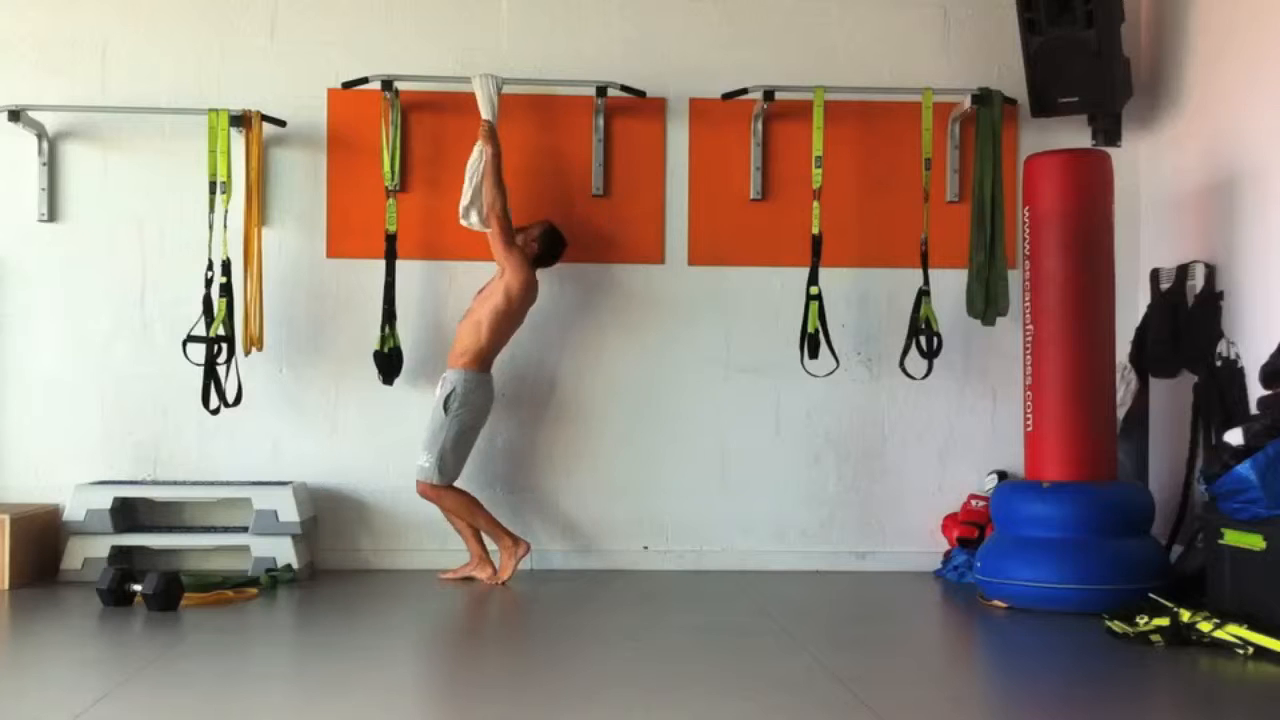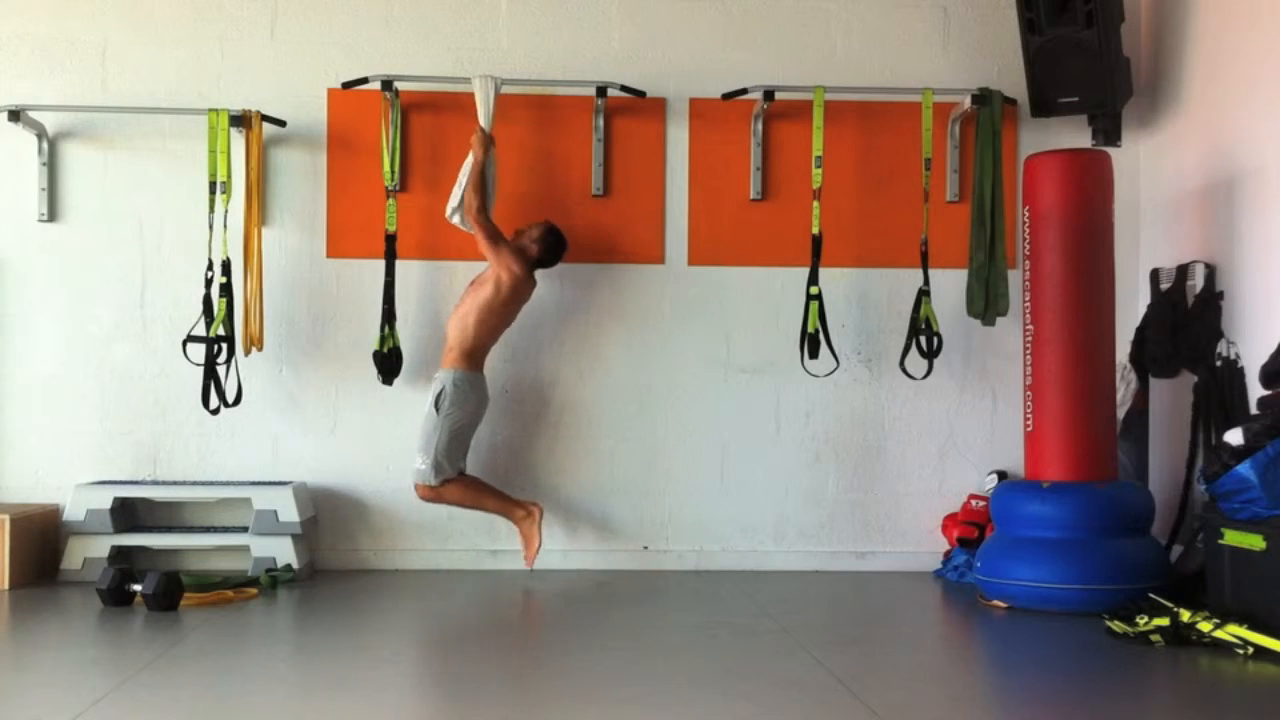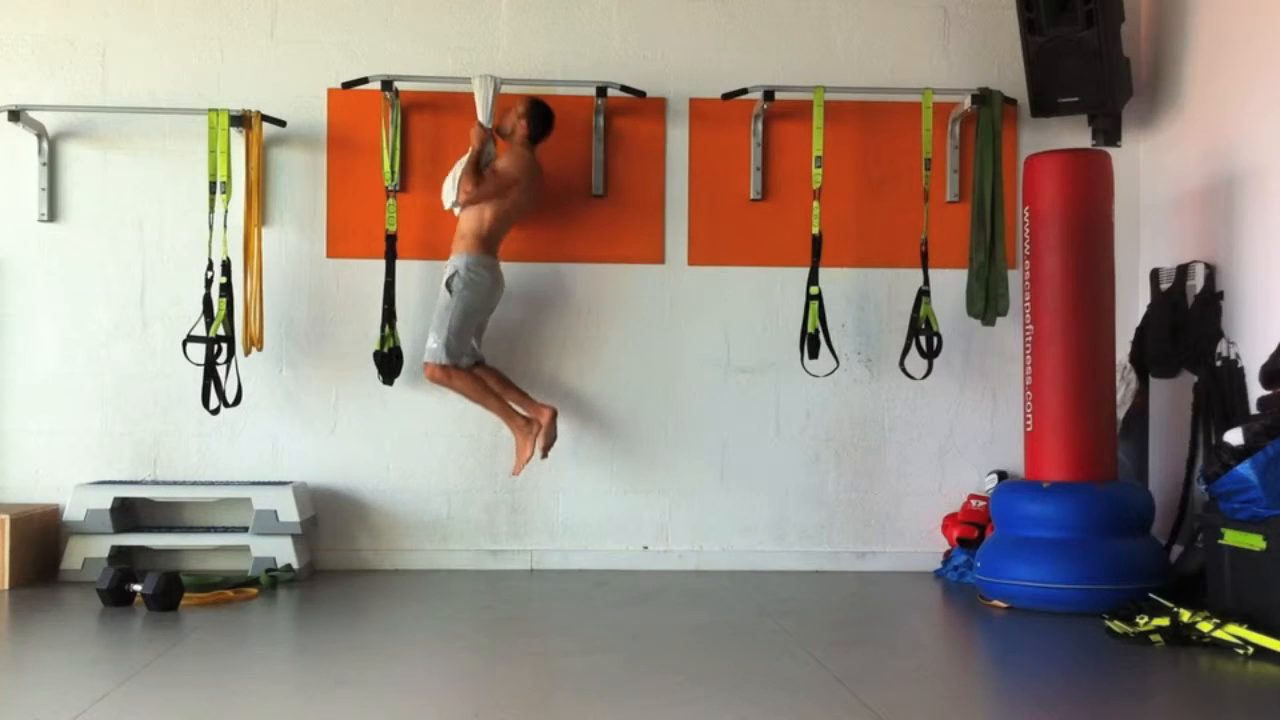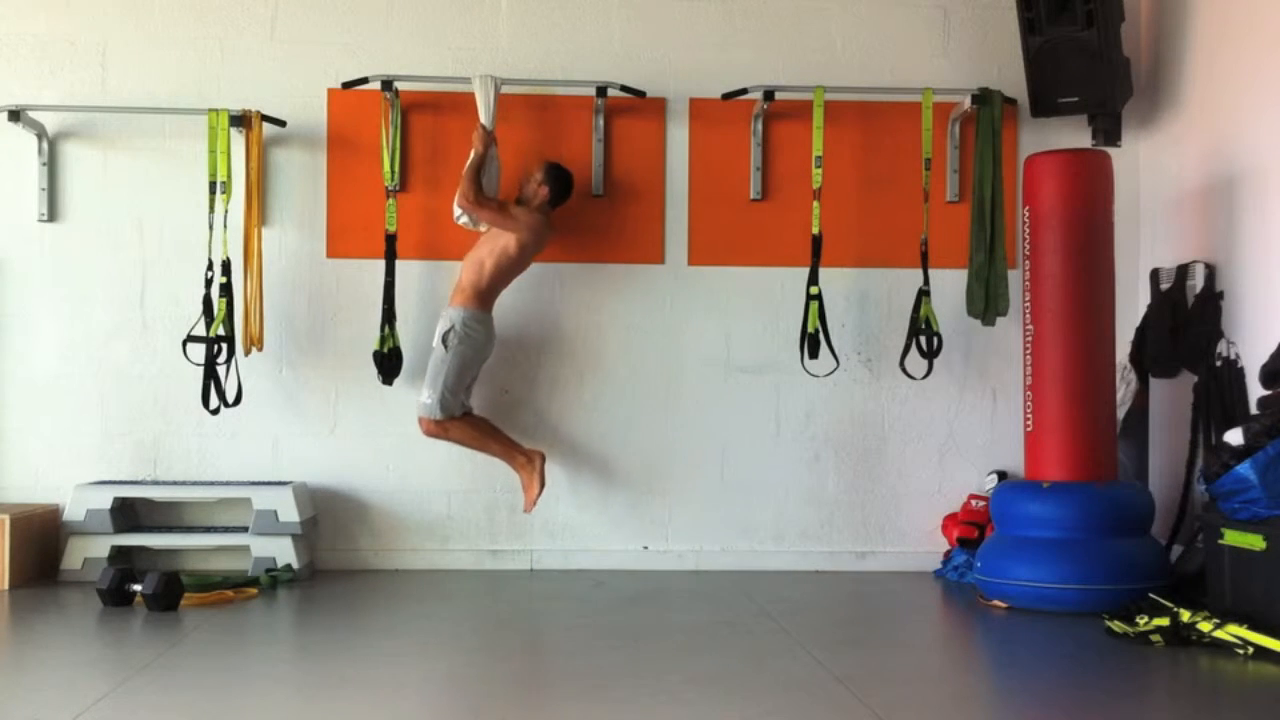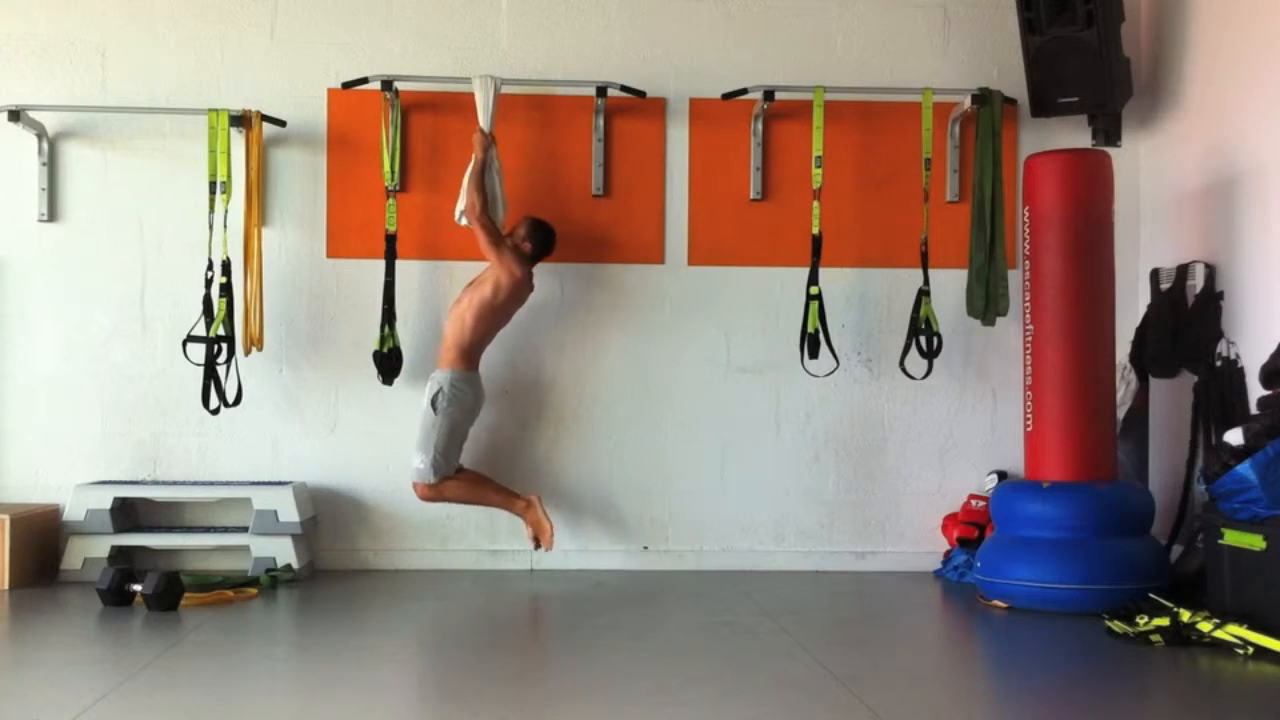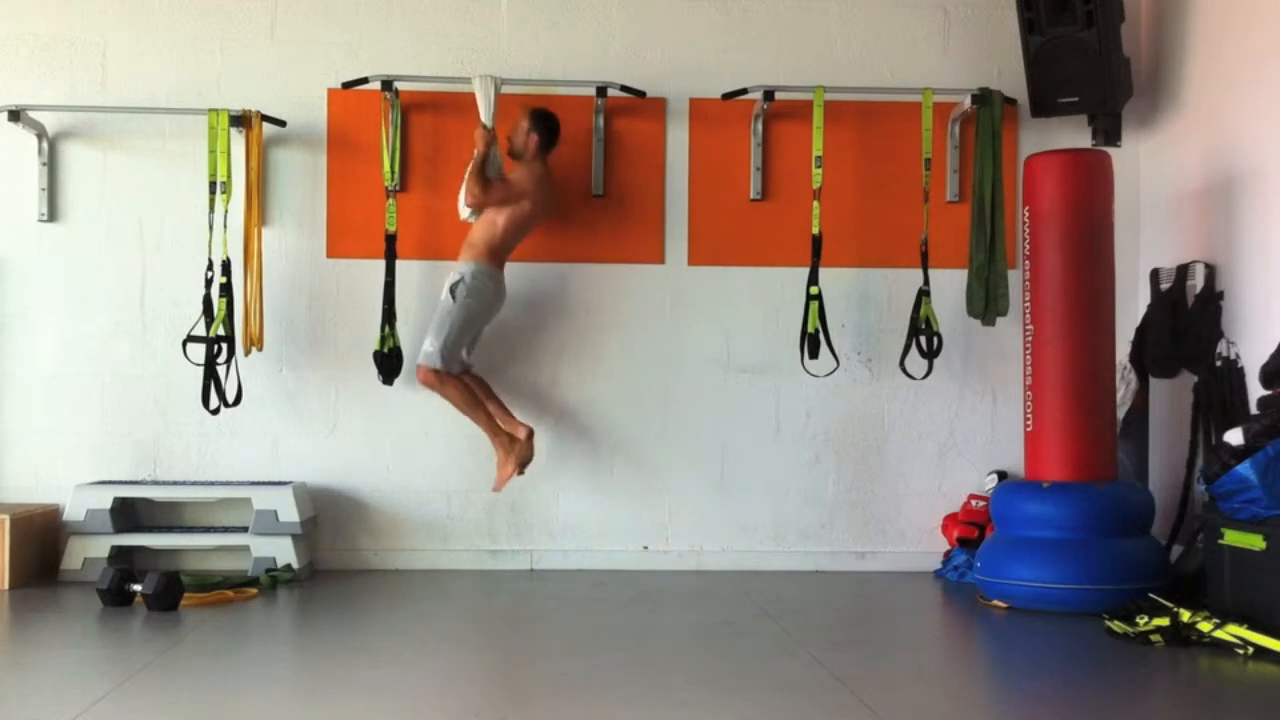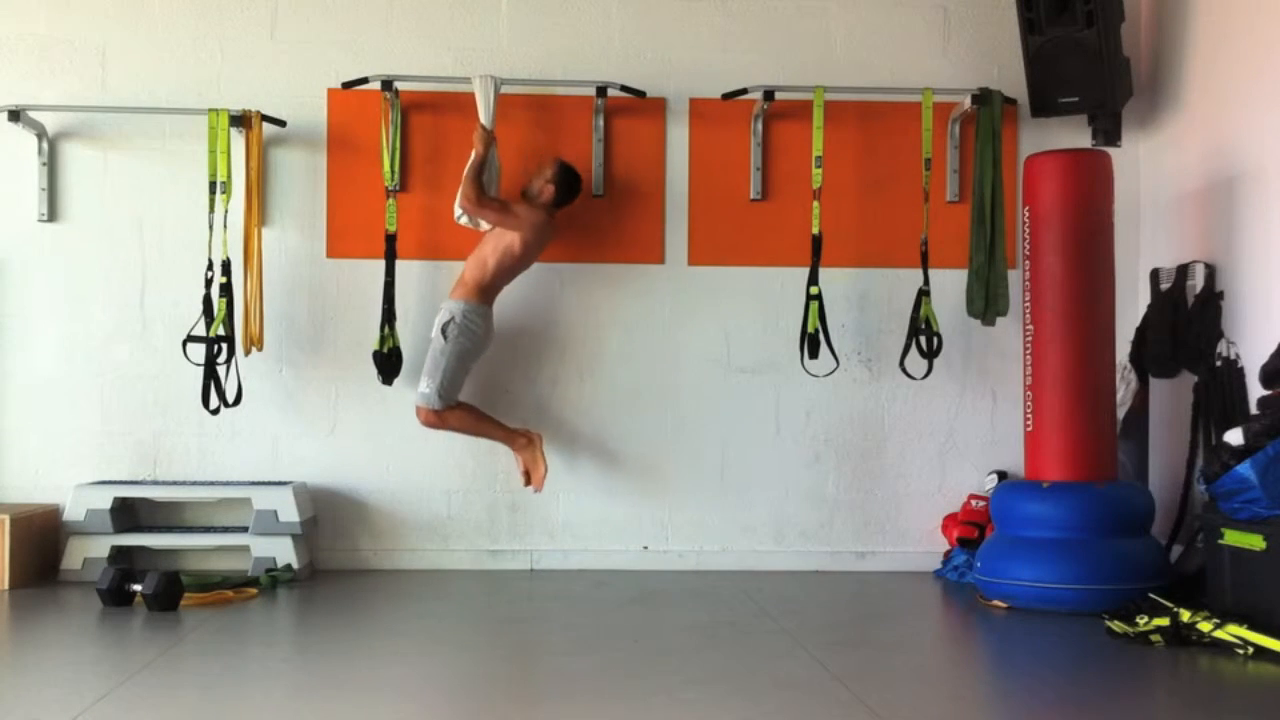
dt=0.7s
person 1, frame 1
left shoulder: (519, 273)
right shoulder: (513, 276)
left elbow: (496, 213)
right elbow: (494, 218)
left wrist: (492, 150)
right wrist: (489, 152)
left hip: (463, 386)
right hip: (463, 384)
left knee: (431, 484)
right knee: (439, 482)
left ankle: (508, 542)
right ankle: (481, 561)
person 1, frame 2
left shoulder: (512, 269)
right shoulder: (515, 276)
left elbow: (475, 213)
right elbow: (480, 217)
left wrist: (480, 155)
right wrist: (482, 158)
left hip: (456, 385)
right hip: (460, 382)
left knee: (430, 486)
right knee: (445, 478)
left ankle: (522, 512)
right ankle: (521, 512)
person 1, frame 3
left shoulder: (519, 161)
right shoulder: (520, 165)
left elbow: (467, 193)
right elbow: (481, 194)
left wrist: (477, 147)
right wrist: (480, 148)
left hip: (470, 269)
right hip: (481, 272)
left knee: (438, 367)
right knee: (467, 364)
left ankle: (519, 423)
right ankle: (538, 411)
person 1, frame 4
left shoulder: (529, 221)
right shoulder: (524, 223)
left elbow: (467, 199)
right elbow: (479, 204)
left wrist: (480, 151)
right wrist: (485, 153)
left hip: (465, 322)
right hip: (470, 322)
left knee: (433, 421)
right knee: (454, 414)
left ankle: (523, 461)
right ankle: (525, 457)
person 1, frame 5
left shoulder: (512, 272)
right shoulder: (515, 276)
left elbow: (477, 212)
right elbow: (483, 216)
left wrist: (480, 155)
right wrist: (485, 159)
left hip: (452, 382)
right hip: (459, 381)
left knee: (427, 486)
right knee: (444, 474)
left ankle: (521, 505)
right ankle: (520, 503)
person 1, frame 6
left shoulder: (533, 173)
right shoulder: (530, 177)
left elbow: (475, 196)
right elbow: (487, 197)
left wrist: (483, 149)
right wrist: (486, 152)
left hip: (473, 278)
right hip: (480, 279)
left knee: (431, 371)
right knee: (455, 369)
left ankle: (504, 442)
right ankle: (515, 430)
person 1, frame 7
left shoulder: (532, 218)
right shoulder: (529, 219)
left elbow: (469, 201)
right elbow: (482, 203)
left wrist: (481, 151)
right wrist: (485, 154)
left hip: (463, 314)
right hip: (468, 313)
left knee: (430, 412)
right knee: (442, 404)
left ankle: (520, 440)
right ankle: (520, 440)
